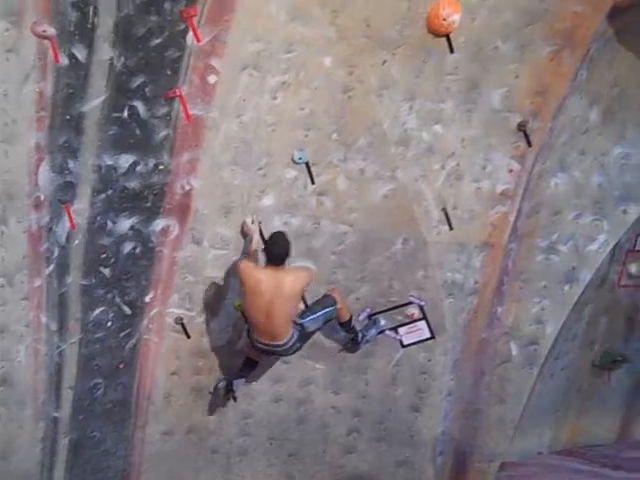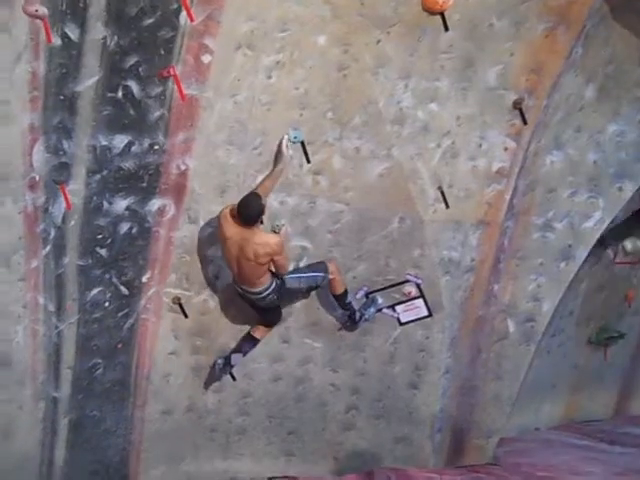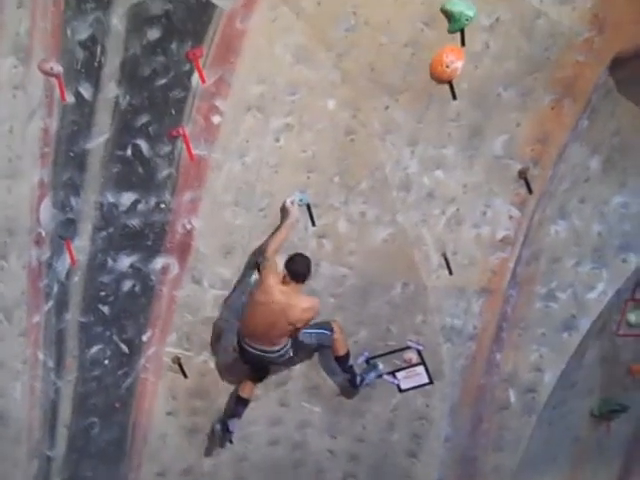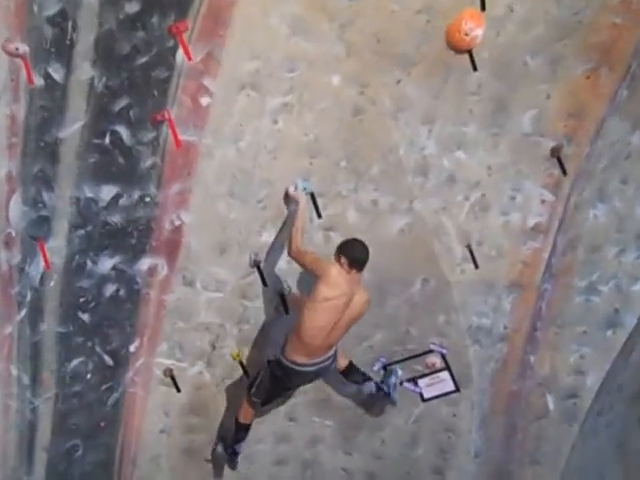
dt=0.7s
person 1, frame 1
left shoulder: (245, 269)
right shoulder: (301, 276)
left hip: (257, 342)
right hip: (285, 344)
right knee: (335, 297)
left ankle: (233, 383)
right ankle: (354, 337)
person 1, frame 2
left shoulder: (225, 218)
right shoulder: (271, 242)
left elbow: (256, 194)
right elbow: (283, 271)
left wrist: (280, 164)
left hip: (243, 290)
right hip: (268, 293)
left knee: (268, 321)
right knee: (331, 269)
left ankle: (227, 362)
right ankle: (351, 315)
person 1, frame 3
left shoulder: (268, 280)
right shoulder: (310, 306)
right elbow: (296, 329)
left hip: (248, 347)
right hip: (278, 352)
left knee: (254, 377)
right knee: (335, 330)
left ankle: (228, 426)
right ankle: (351, 377)
person 1, frame 4
left shoulder: (333, 274)
right shoulder: (364, 299)
left elbow: (295, 249)
left wrist: (301, 204)
right wrist: (304, 304)
left hip: (292, 367)
right hip: (324, 363)
left knee: (253, 399)
left ankle: (233, 449)
